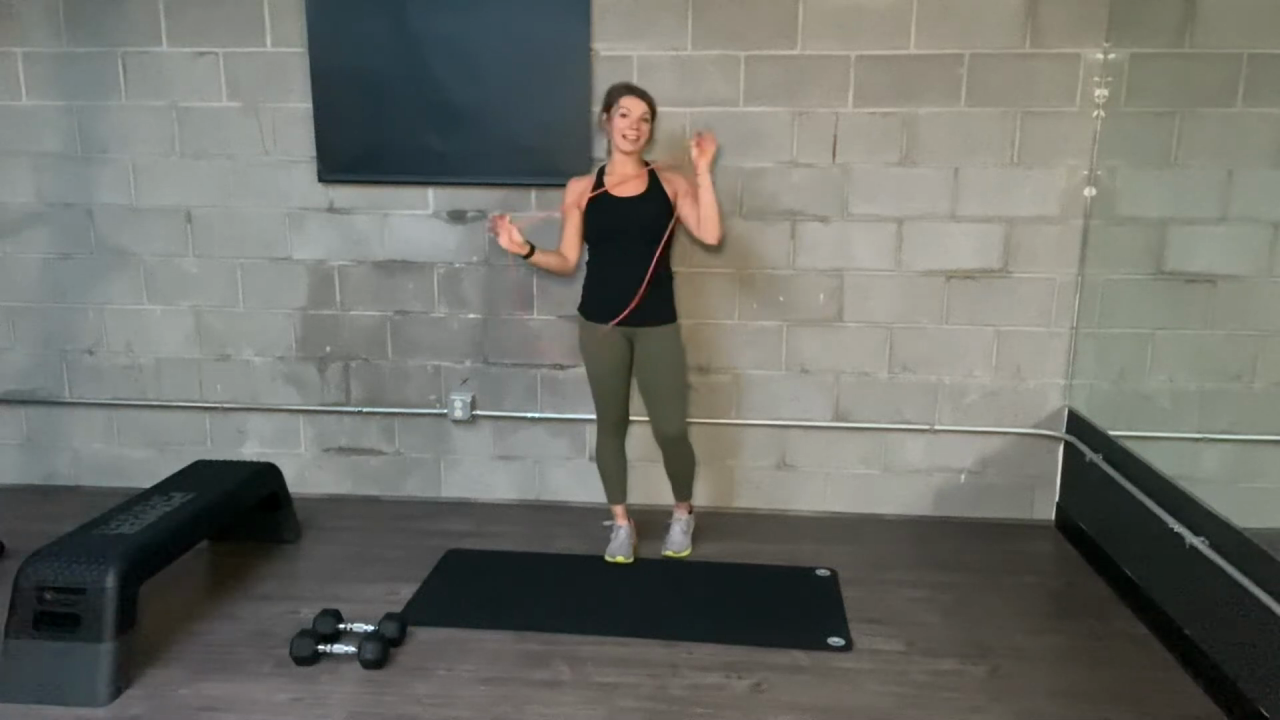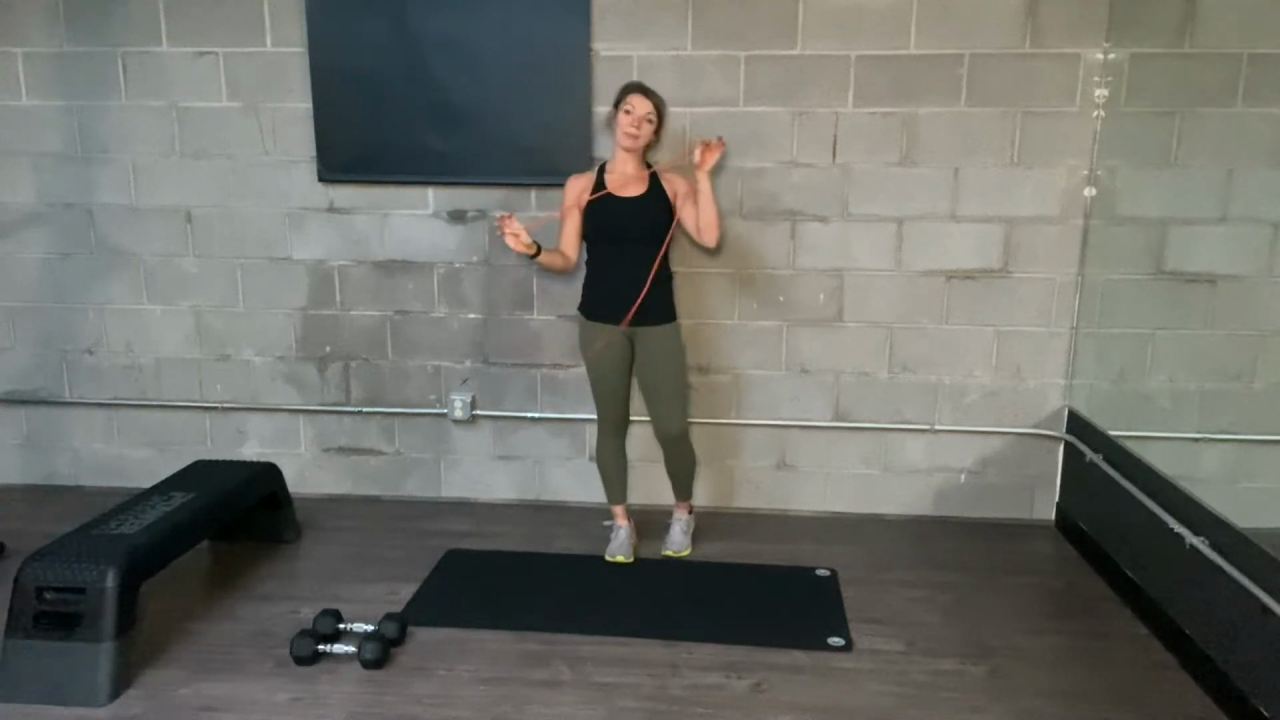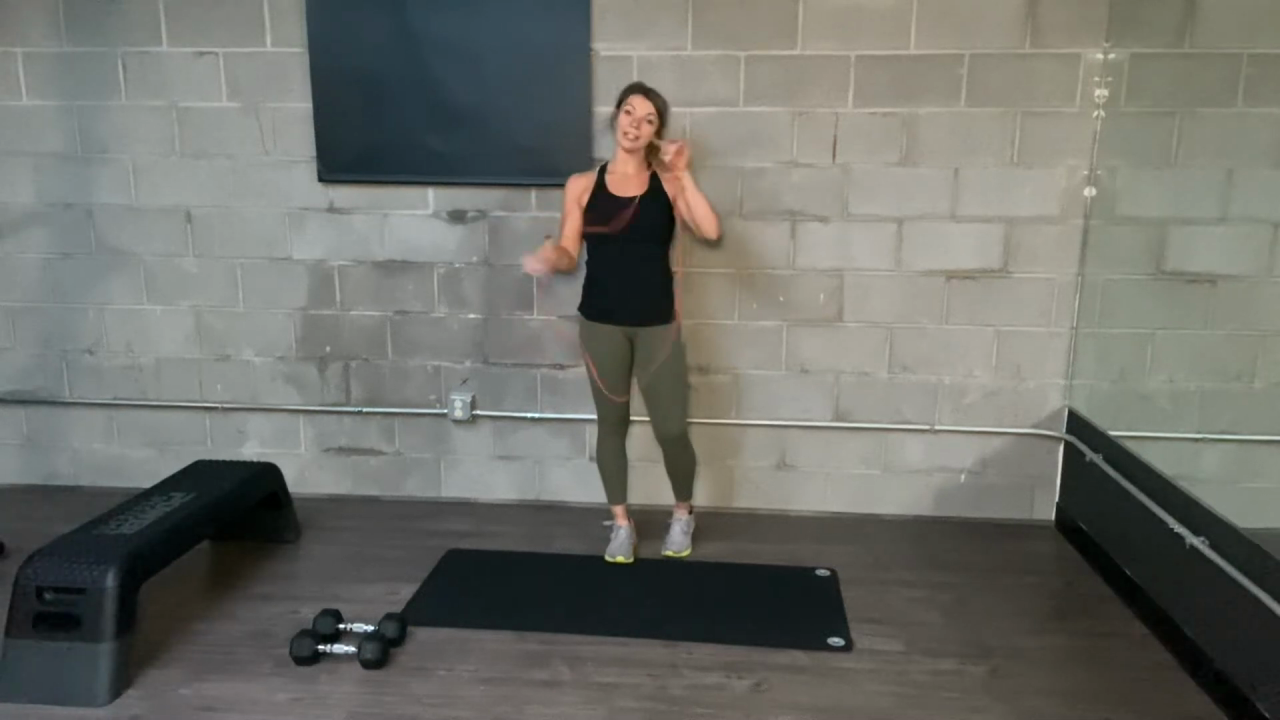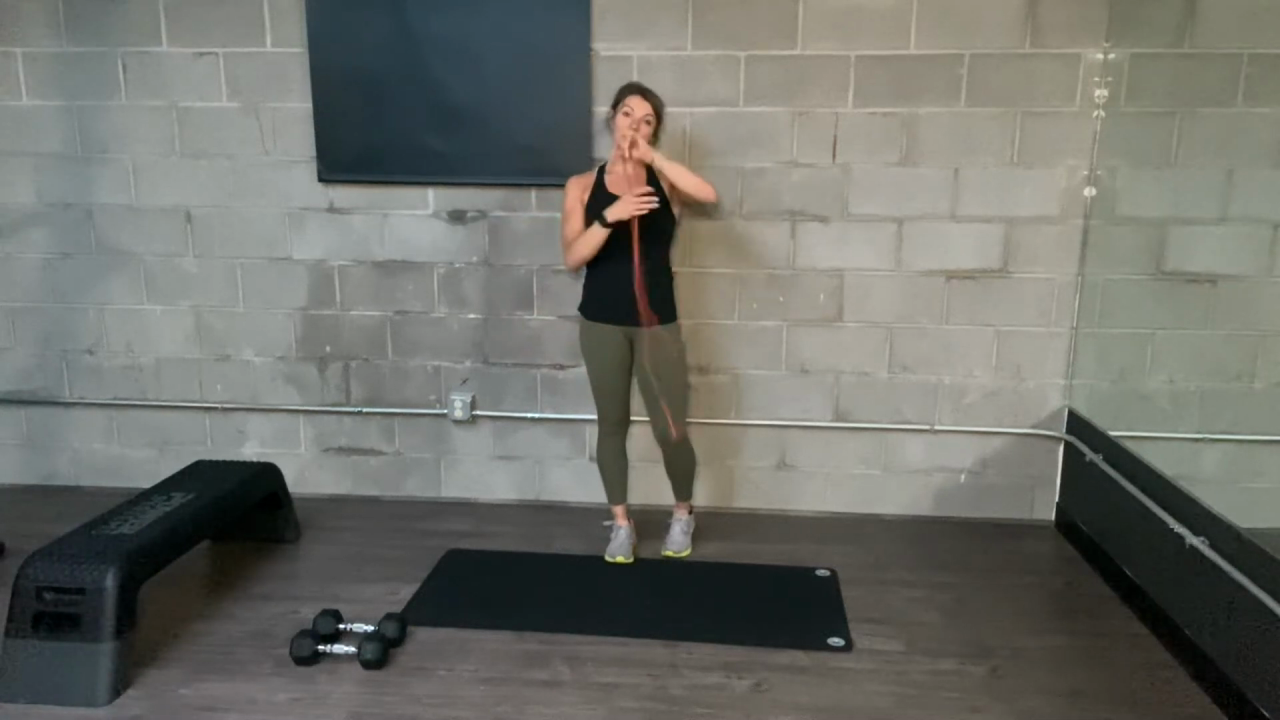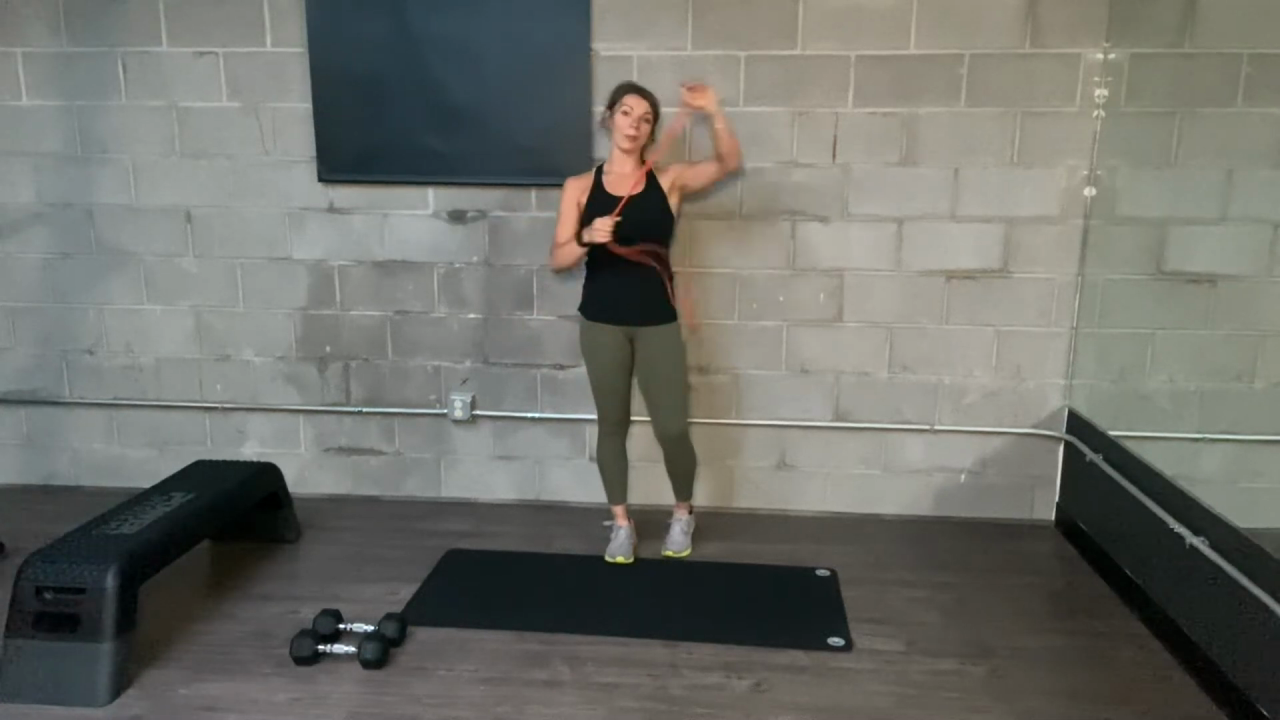
dt=0.3s
person 1, frame 1
left shoulder: (671, 183)
right shoulder: (581, 189)
left elbow: (710, 235)
right elbow: (567, 260)
left wrist: (703, 169)
right wrist: (524, 249)
left hip: (657, 323)
right hip: (600, 322)
left knee: (671, 429)
right knee: (611, 425)
left ankle: (682, 514)
right ankle: (621, 523)
person 1, frame 2
left shoulder: (670, 185)
right shoulder: (581, 186)
left elbow: (709, 238)
right elbow: (567, 258)
left wrist: (703, 176)
right wrist: (531, 249)
left hip: (657, 323)
right hip: (600, 321)
left knee: (672, 429)
right knee: (611, 424)
left ankle: (682, 513)
right ankle: (621, 522)
person 1, frame 3
left shoulder: (668, 184)
right shoulder: (582, 185)
left elbow: (710, 232)
right elbow: (569, 254)
left wrist: (681, 174)
right wrist: (547, 255)
left hip: (657, 322)
right hip: (601, 321)
left knee: (671, 429)
right knee: (611, 423)
left ankle: (683, 513)
right ankle: (621, 523)
person 1, frame 4
left shoulder: (664, 181)
right shoulder: (582, 185)
left elbow: (708, 195)
right elbow: (573, 255)
left wrist: (653, 156)
right wrist: (611, 217)
left hip: (657, 321)
right hip: (602, 321)
left knee: (671, 429)
right knee: (612, 423)
left ankle: (683, 514)
right ankle: (621, 522)
person 1, frame 5
left shoulder: (669, 179)
right shoulder: (580, 187)
left elbow: (729, 163)
right elbow: (558, 259)
left wrist: (712, 113)
right wrist: (587, 237)
left hip: (657, 322)
right hip: (602, 322)
left knee: (672, 429)
right knee: (612, 424)
left ankle: (682, 513)
right ankle: (621, 523)
